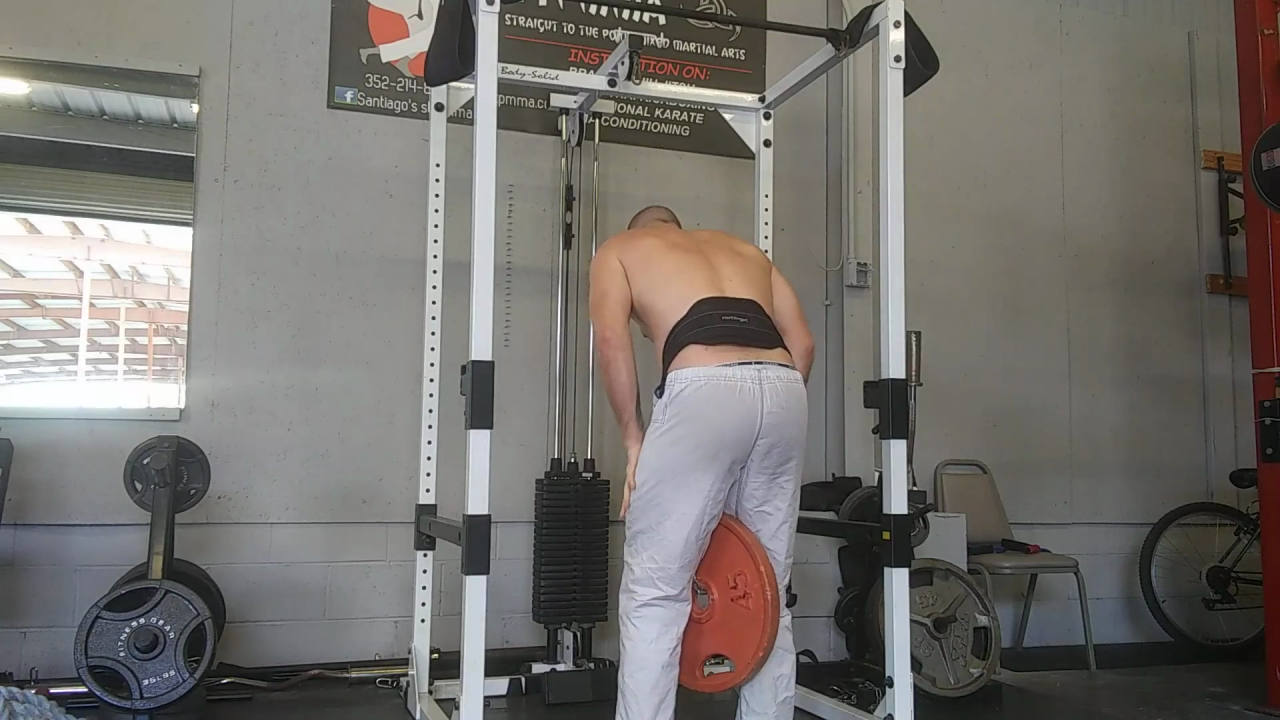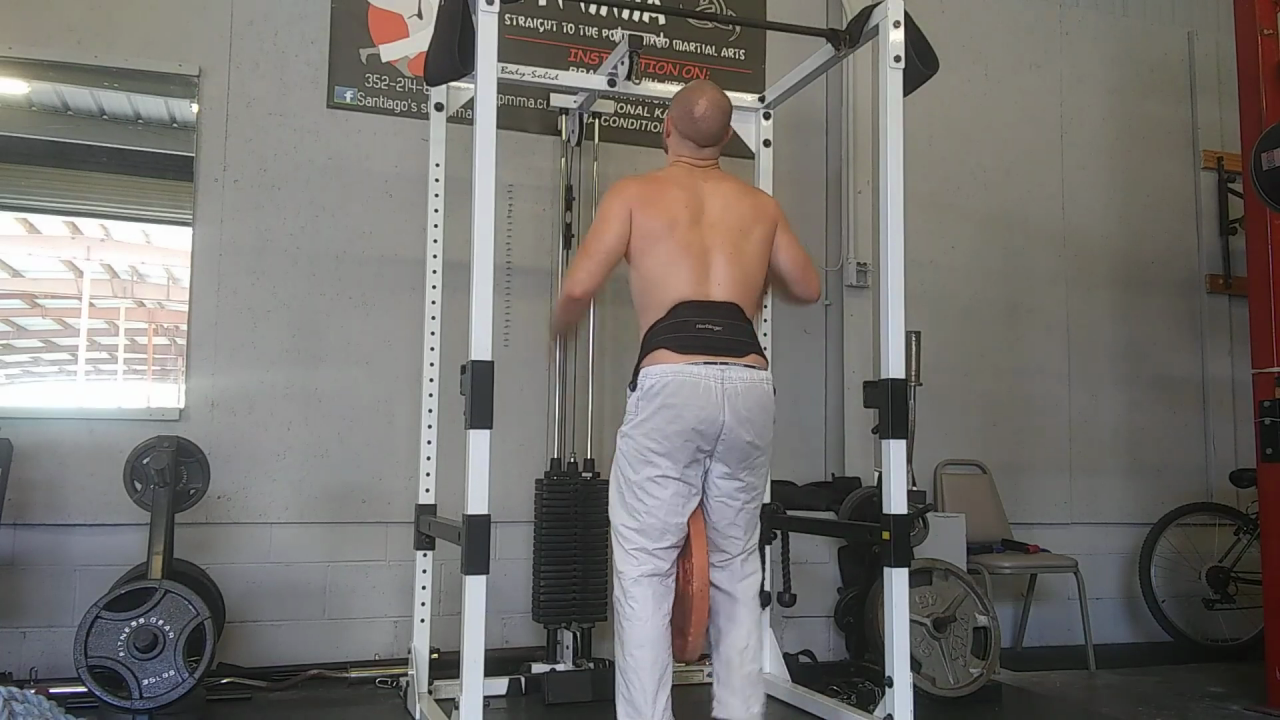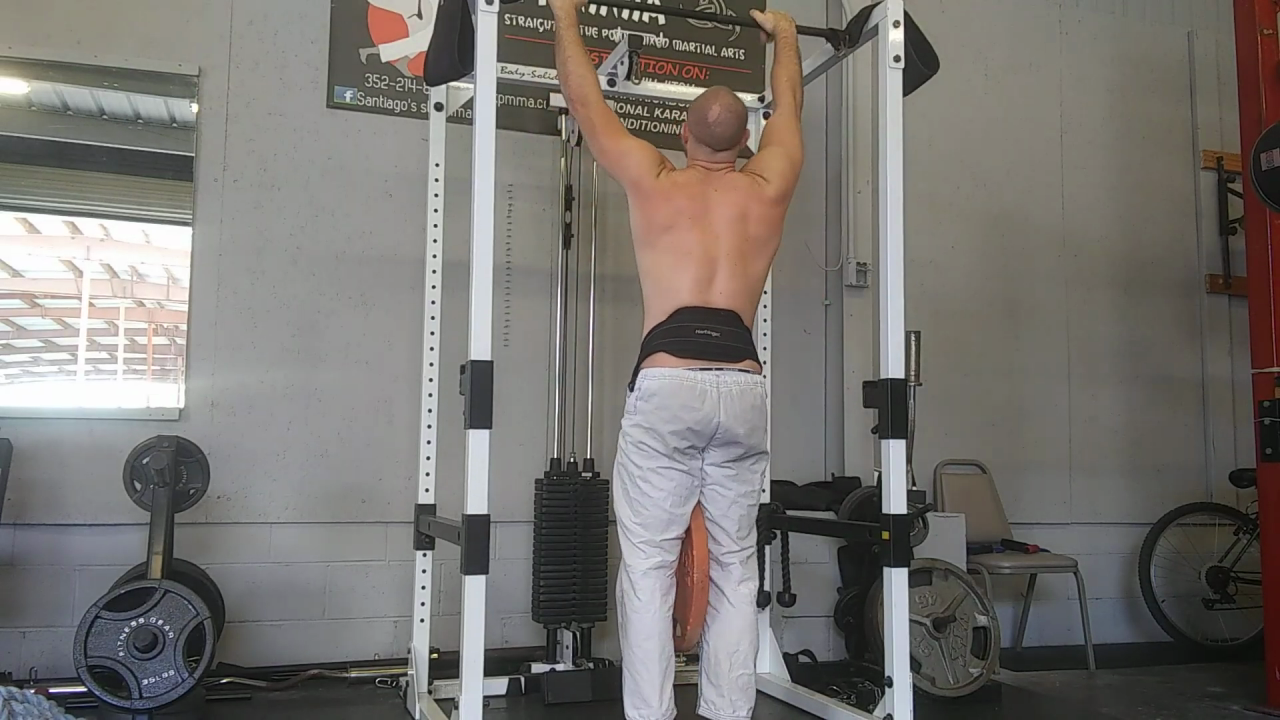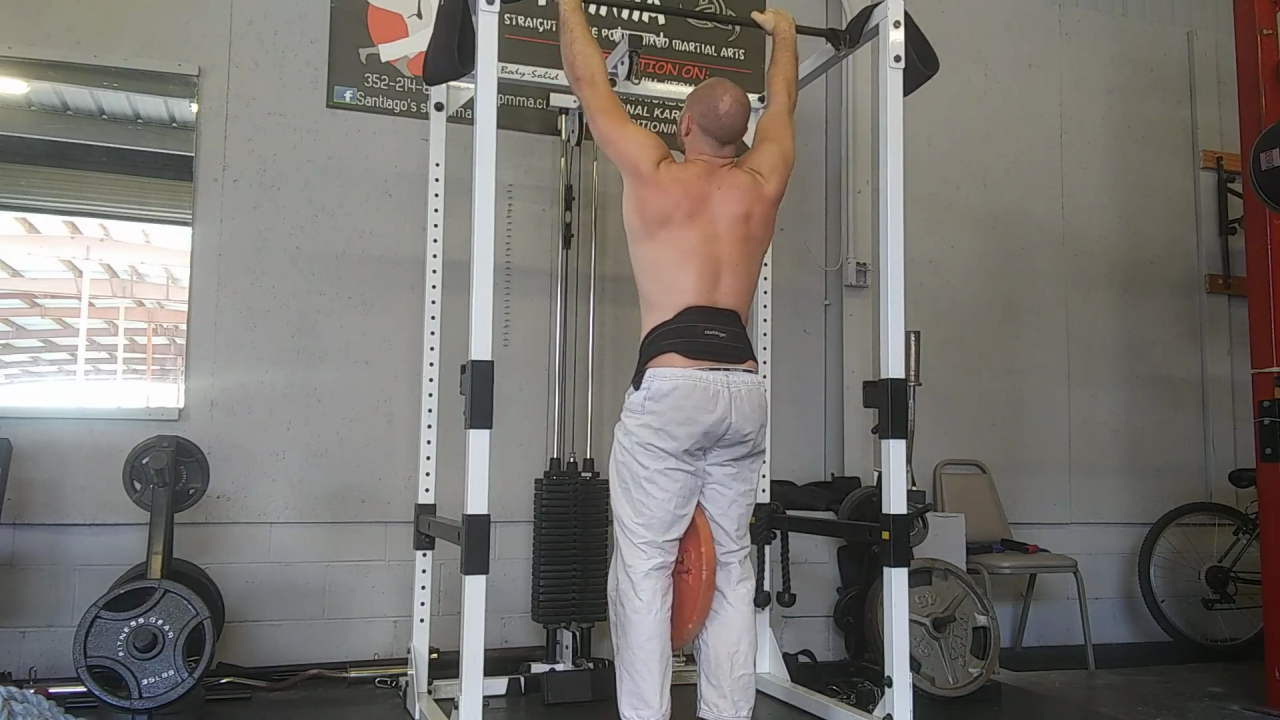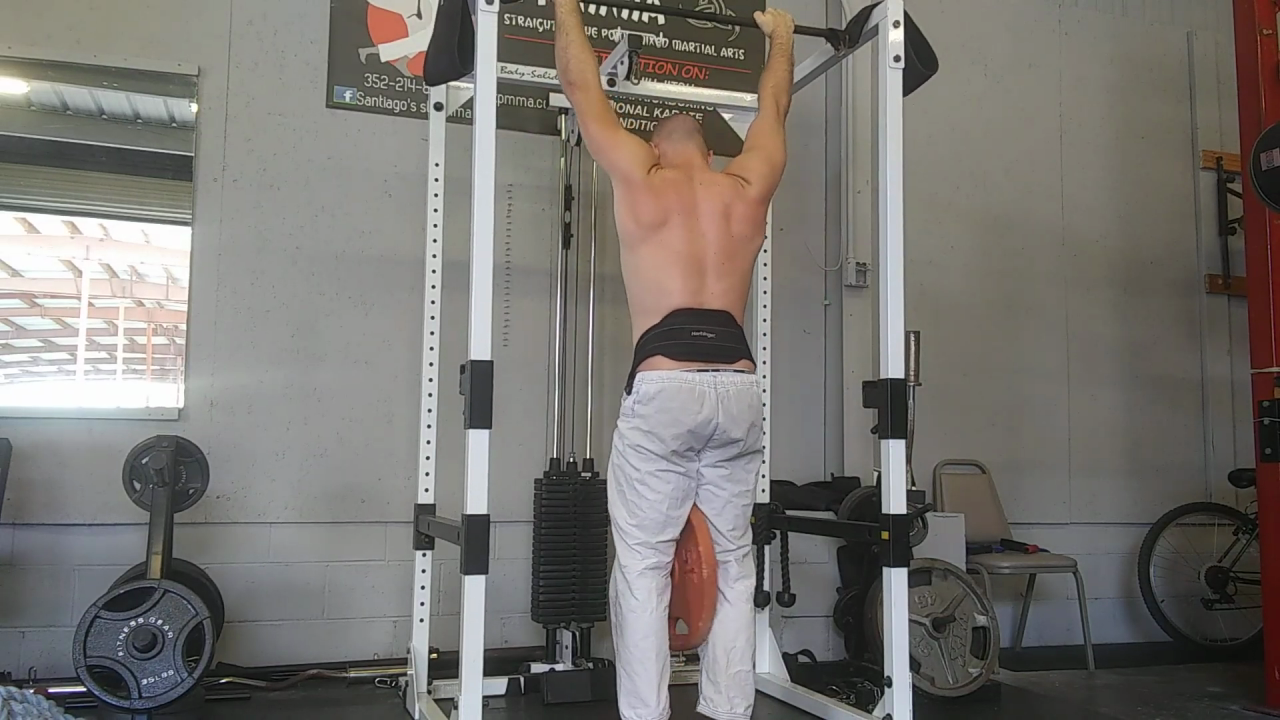
dt=1s
person 1, frame 1
left shoulder: (621, 248)
right shoulder: (744, 248)
left elbow: (610, 335)
right elbow: (801, 339)
left wrist: (634, 437)
right wrist: (772, 400)
left hip: (705, 389)
right hip: (784, 389)
left knee: (655, 590)
person 1, frame 2
left shoulder: (634, 194)
right shoulder: (759, 205)
left elbow: (579, 286)
right elbow: (807, 287)
left wrist: (562, 328)
left hip: (671, 385)
right hip: (750, 386)
left knee: (644, 572)
right knee: (737, 572)
person 1, frame 3
left shoulder: (654, 181)
right shoulder: (768, 189)
left elbow: (585, 102)
right elbow: (788, 105)
left hip: (667, 384)
right hip: (743, 388)
left knee: (648, 566)
right knee: (734, 569)
person 1, frame 4
left shoulder: (653, 171)
right shoulder: (762, 183)
left elbow: (591, 85)
right elbow: (781, 102)
left hip: (671, 386)
right hip: (744, 389)
left knee: (644, 568)
right knee: (730, 570)
person 1, frame 5
left shoulder: (639, 176)
right shoulder: (749, 187)
left elbow: (583, 89)
right elbow: (773, 109)
left hip: (664, 388)
right hip: (738, 390)
left knee: (643, 568)
right knee: (730, 568)
